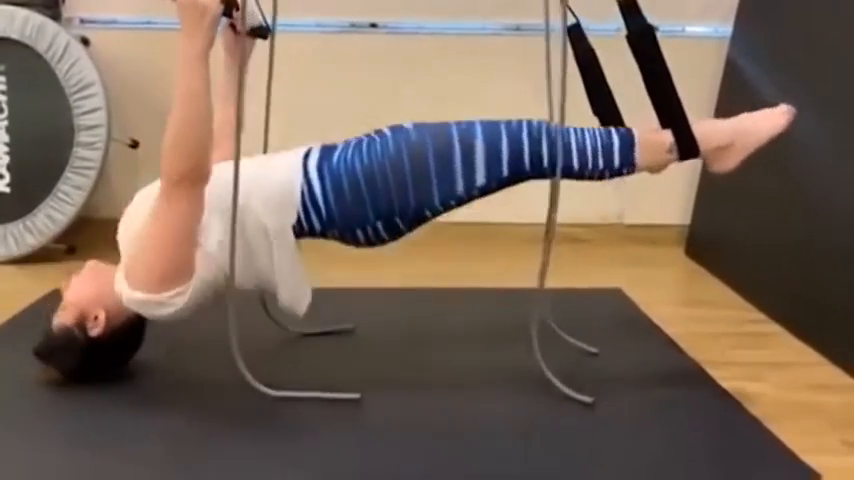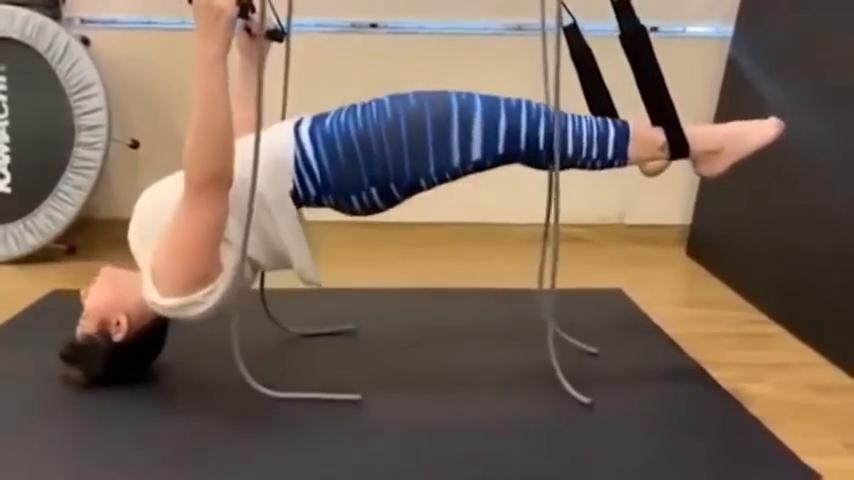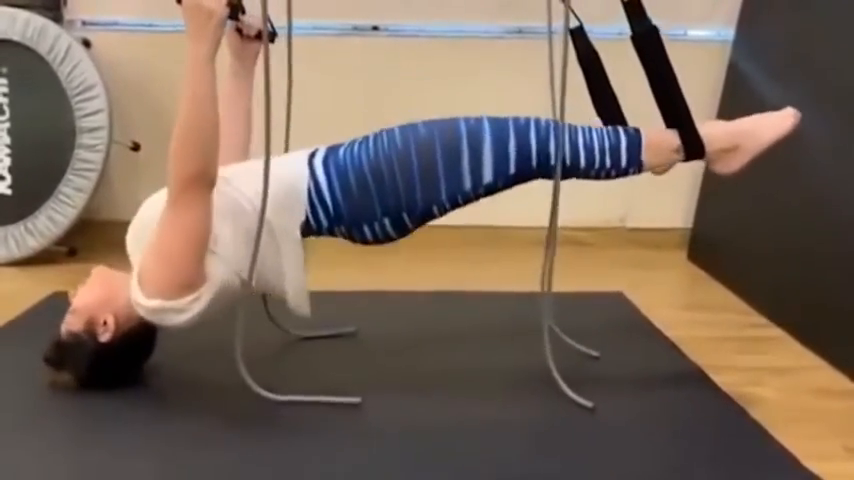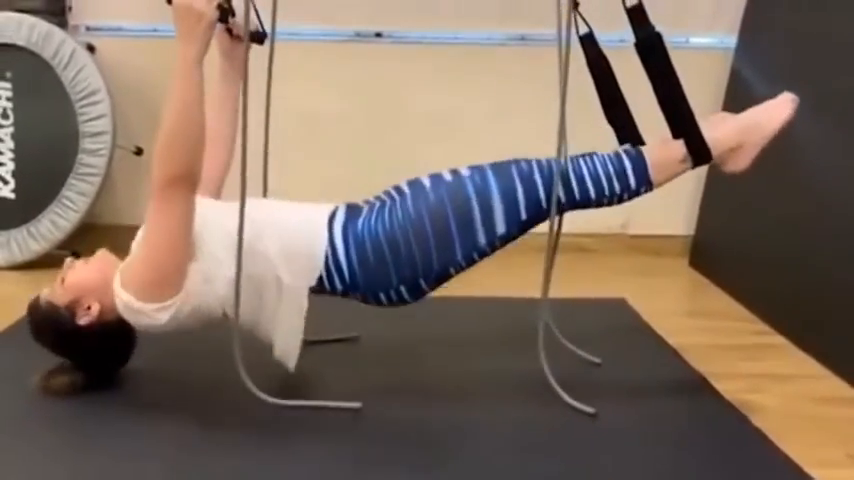
dt=0.3s
person 1, frame 1
left shoulder: (139, 248)
right shoulder: (146, 285)
left elbow: (214, 162)
right elbow: (184, 176)
left wrist: (235, 62)
left hip: (332, 185)
right hip: (343, 189)
left knee: (521, 149)
right knee: (521, 145)
left ankle: (674, 141)
right ankle: (698, 142)
person 1, frame 2
left shoulder: (156, 255)
right shoulder: (173, 286)
left elbow: (234, 159)
right elbow: (213, 180)
left wrist: (250, 60)
left hip: (327, 152)
left knee: (517, 131)
right knee: (522, 126)
left ankle: (660, 141)
right ankle: (692, 142)
person 1, frame 3
left shoulder: (152, 273)
right shoulder: (162, 290)
left elbow: (228, 172)
right elbow: (196, 181)
left wrist: (242, 63)
left hip: (338, 185)
right hip: (347, 188)
left knee: (524, 149)
right knee: (529, 144)
left ankle: (676, 142)
right ankle: (707, 141)
person 1, frame 4
left shoulder: (144, 274)
right shoulder: (145, 291)
left elbow: (209, 166)
right elbow: (175, 177)
left wrist: (231, 65)
left hip: (356, 240)
right hip: (364, 254)
left knee: (543, 178)
right knee: (543, 182)
left ankle: (683, 144)
right ankle: (712, 145)
